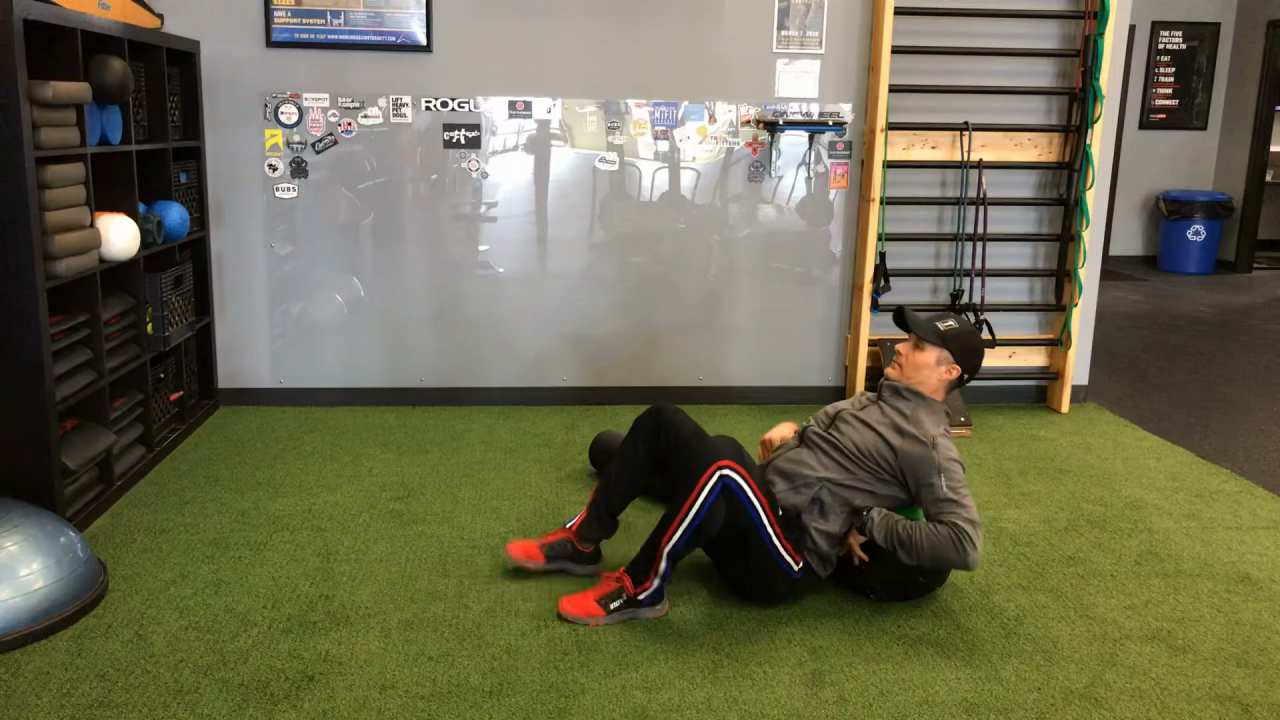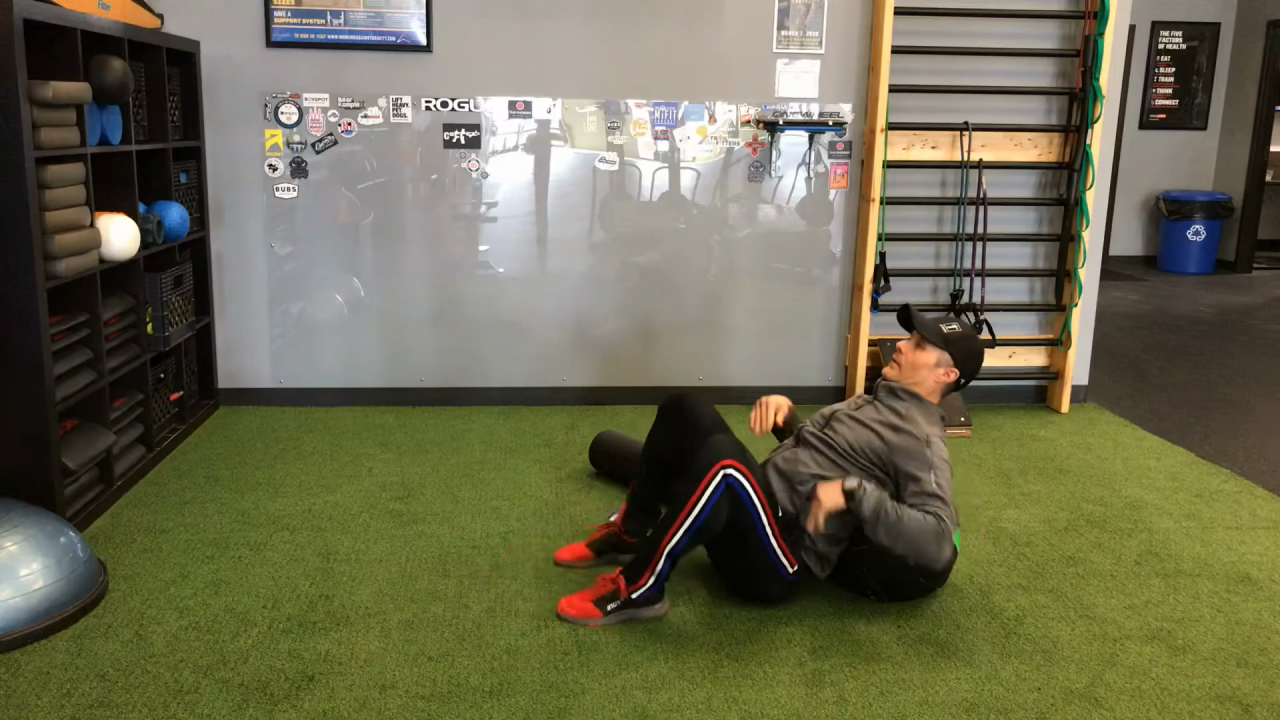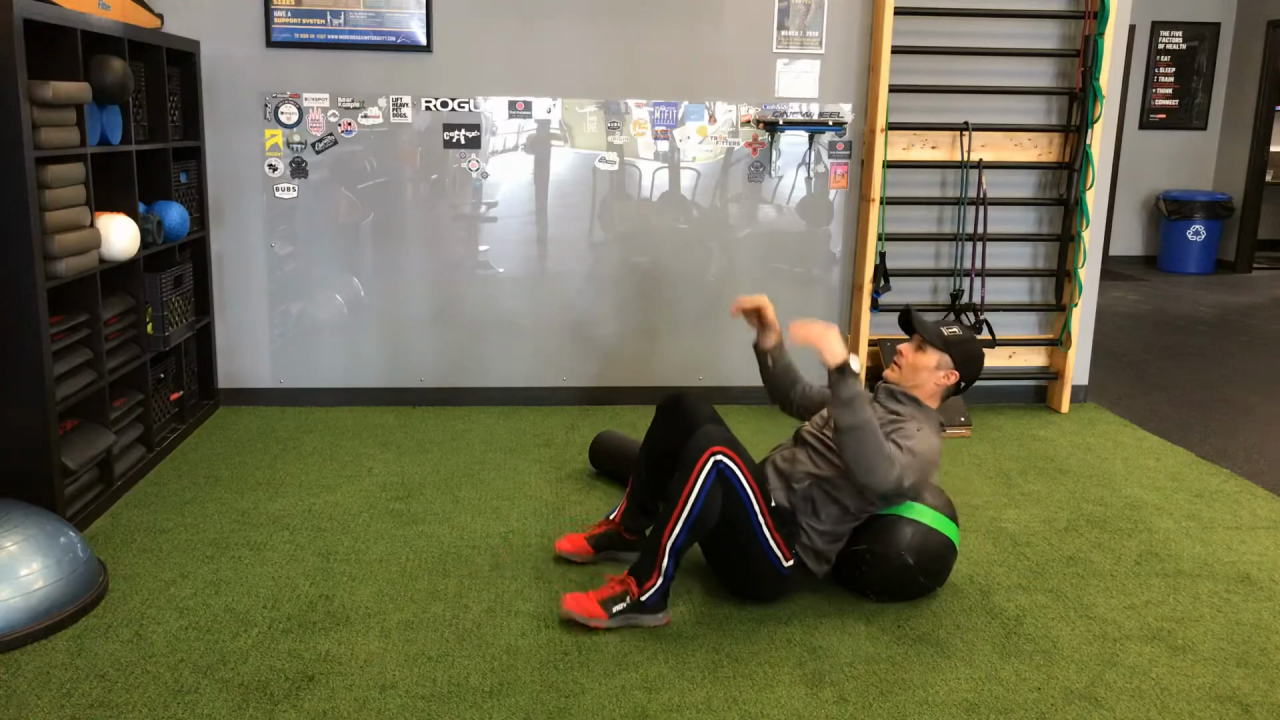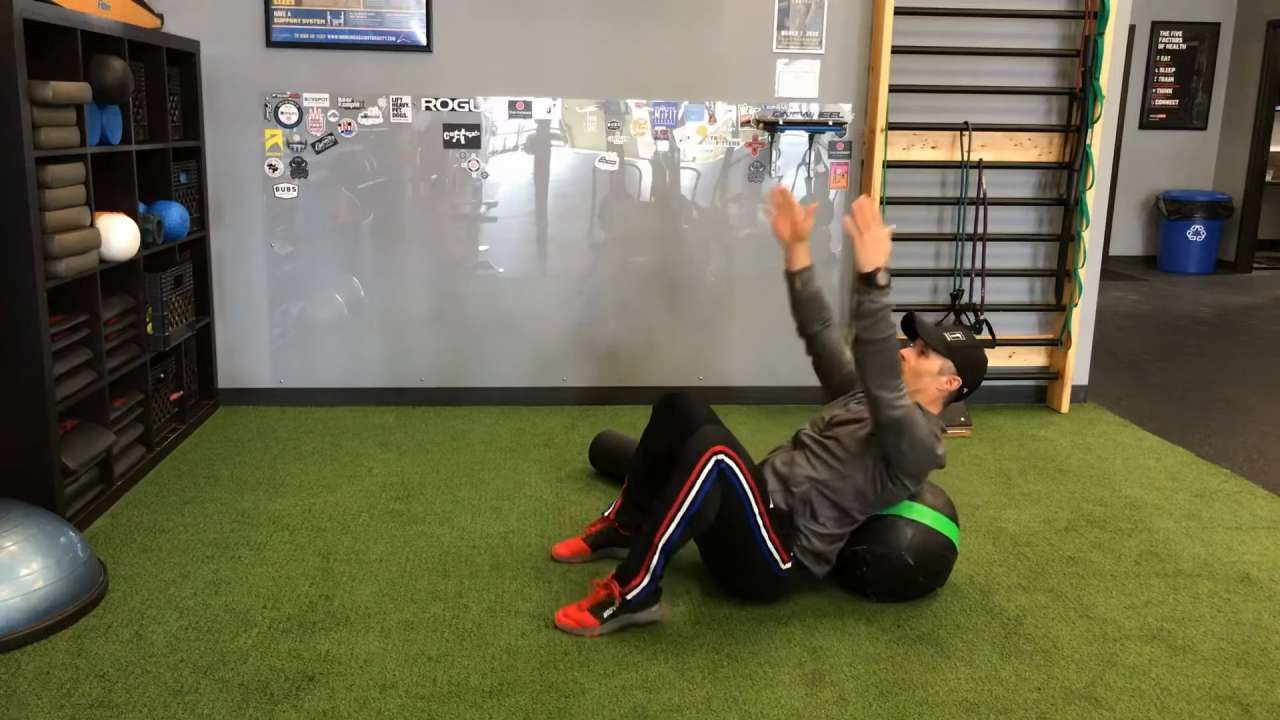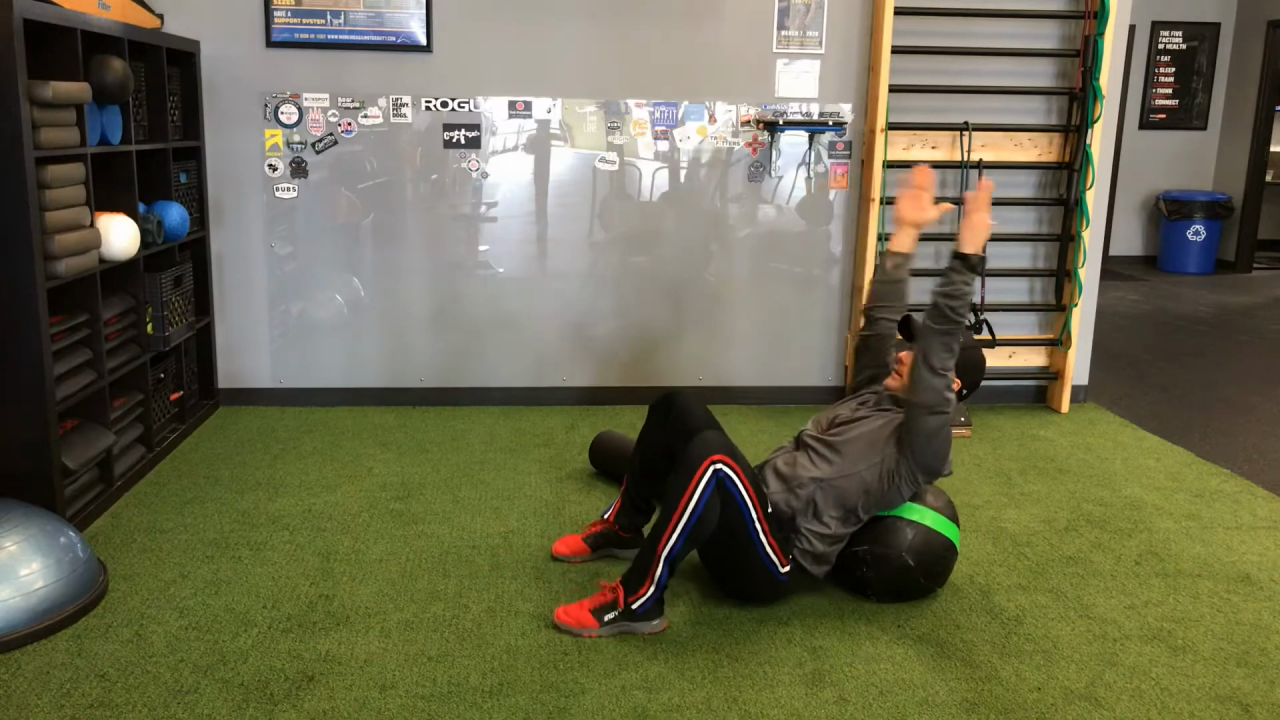
dt=0.3s
person 1, frame 1
left shoulder: (927, 445)
right shoulder: (879, 400)
left elbow: (963, 545)
left wrist: (869, 524)
right wrist: (792, 432)
left hip: (779, 559)
right hip: (751, 510)
left knee: (719, 454)
right knee: (661, 423)
left ankle: (639, 589)
right ankle: (581, 543)
person 1, frame 2
left shoulder: (920, 442)
right shoulder: (877, 400)
left elbow: (937, 544)
left wrist: (854, 492)
right wrist: (785, 408)
left hip: (776, 559)
right hip: (753, 510)
left knee: (722, 454)
right knee: (685, 411)
left ankle: (637, 589)
right ankle: (629, 533)
person 1, frame 3
left shoulder: (919, 443)
right shoulder: (880, 400)
left elbow: (875, 474)
right elbow: (793, 398)
left wrist: (844, 367)
right wrist: (768, 336)
left hip: (778, 553)
right hip: (754, 505)
left knee: (712, 446)
right knee: (683, 408)
left ankle: (644, 594)
right ankle: (627, 531)
person 1, frame 4
left shoulder: (917, 444)
right shoulder: (864, 394)
left elbow: (887, 383)
right elbow: (819, 334)
left wrist: (872, 275)
right wrist: (797, 250)
left hip: (768, 558)
right hip: (750, 513)
left knee: (710, 450)
right knee: (681, 407)
left ankle: (632, 593)
right ankle: (623, 530)
person 1, frame 5
left shoulder: (921, 444)
right shoulder: (875, 395)
left elbow: (938, 357)
right elbow: (878, 318)
left wrist: (965, 257)
right wrist: (905, 234)
left hip: (767, 561)
right hip: (746, 511)
left knee: (709, 456)
right knee: (675, 408)
left ankle: (637, 605)
right ankle: (621, 530)
